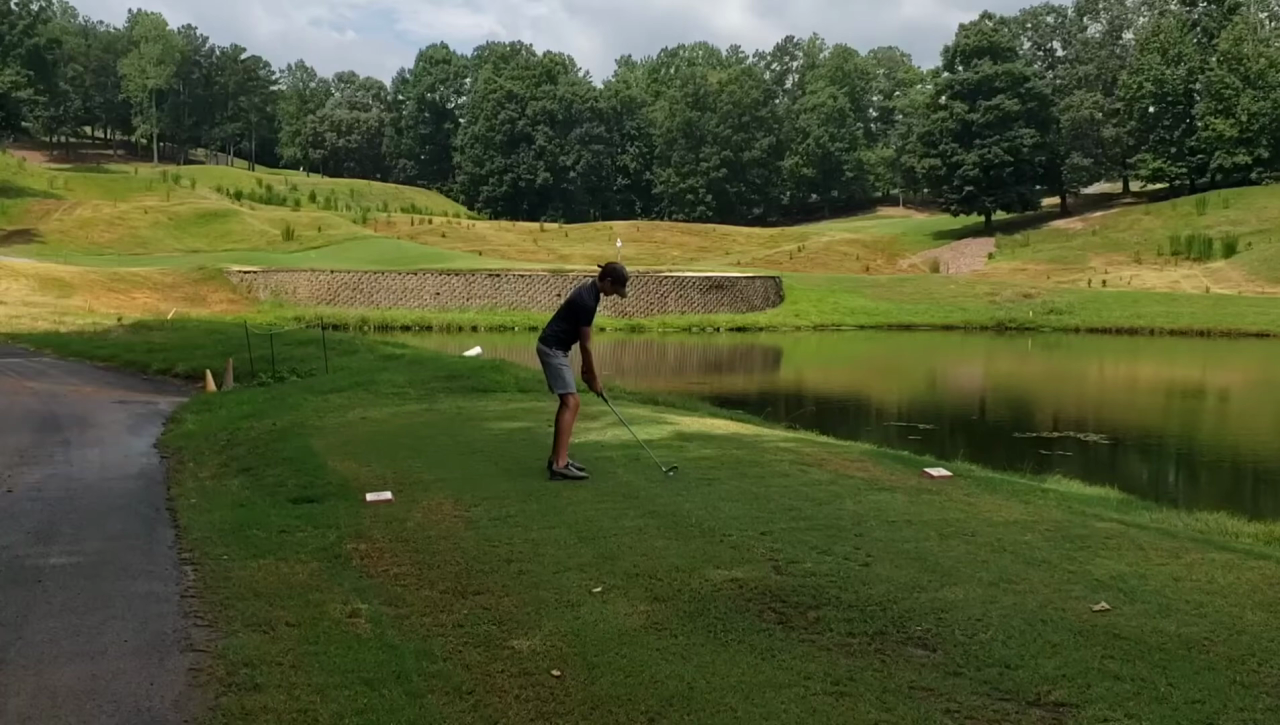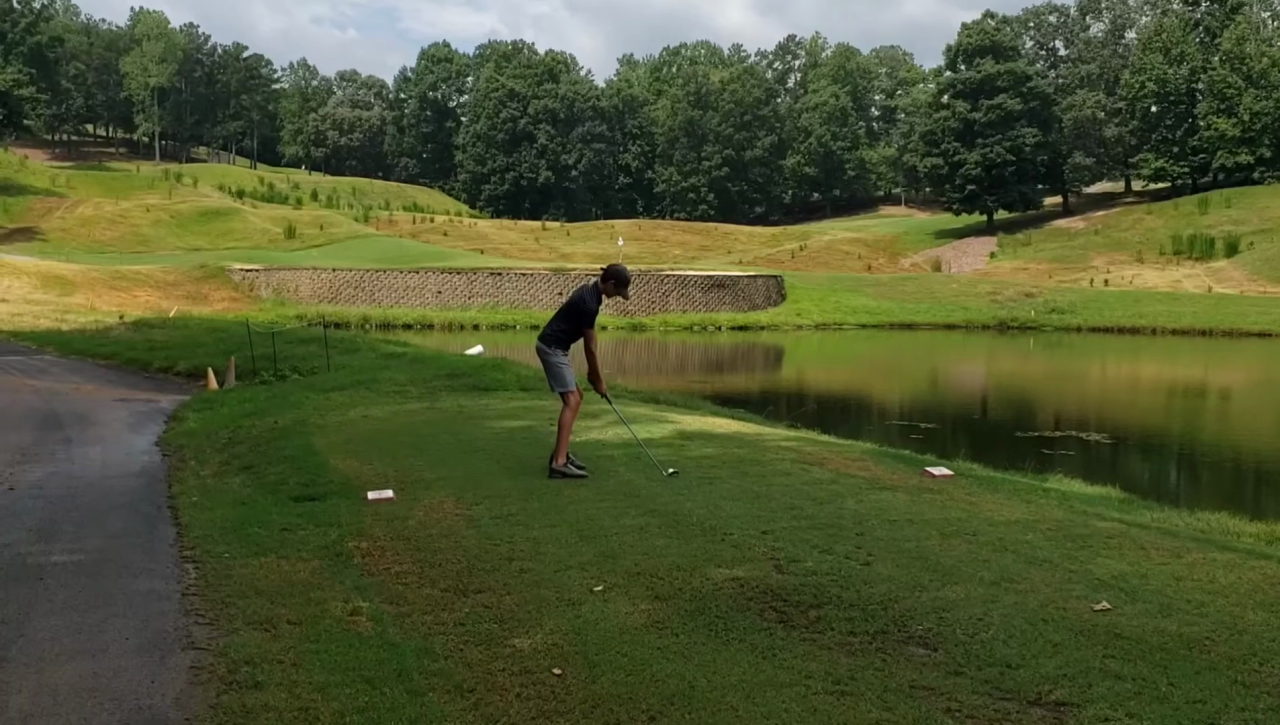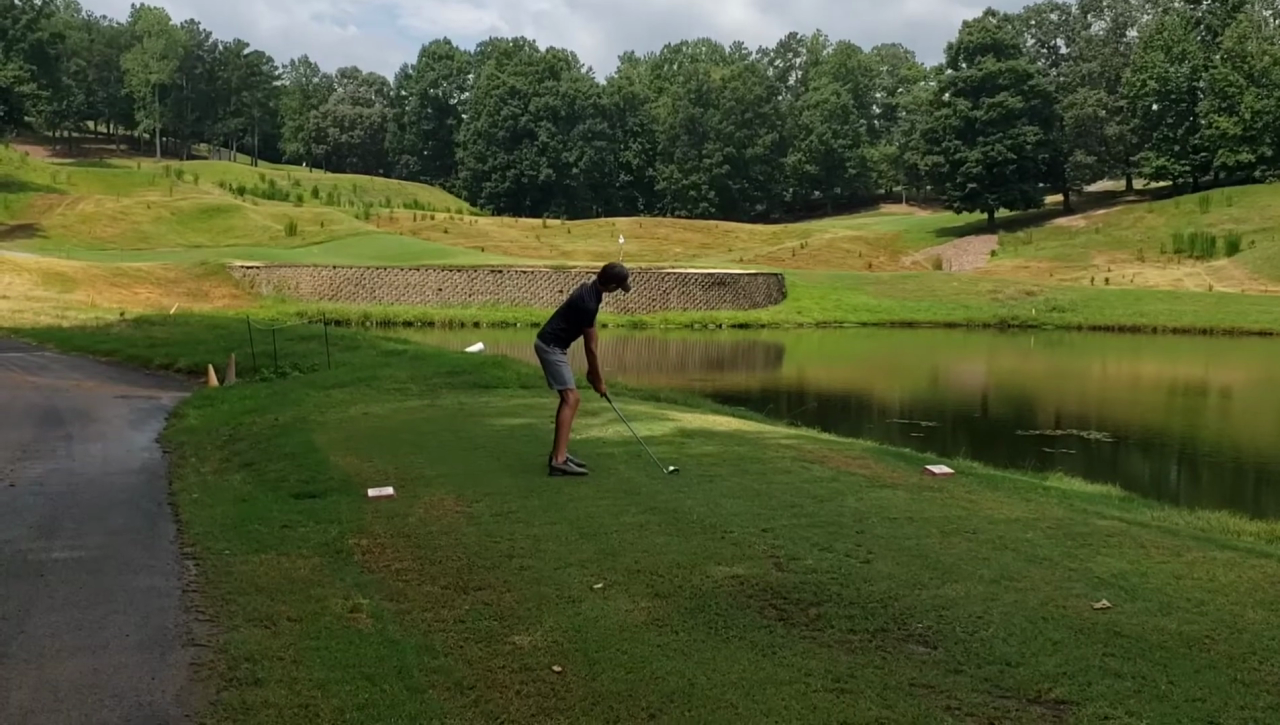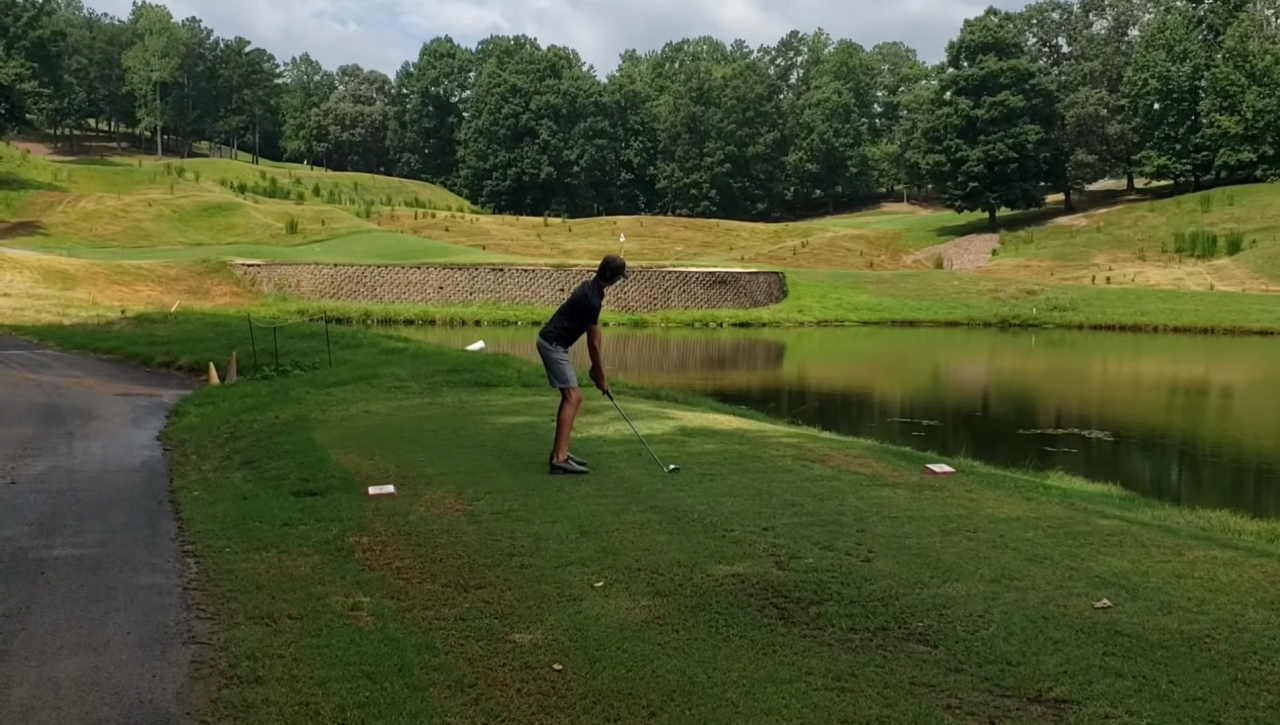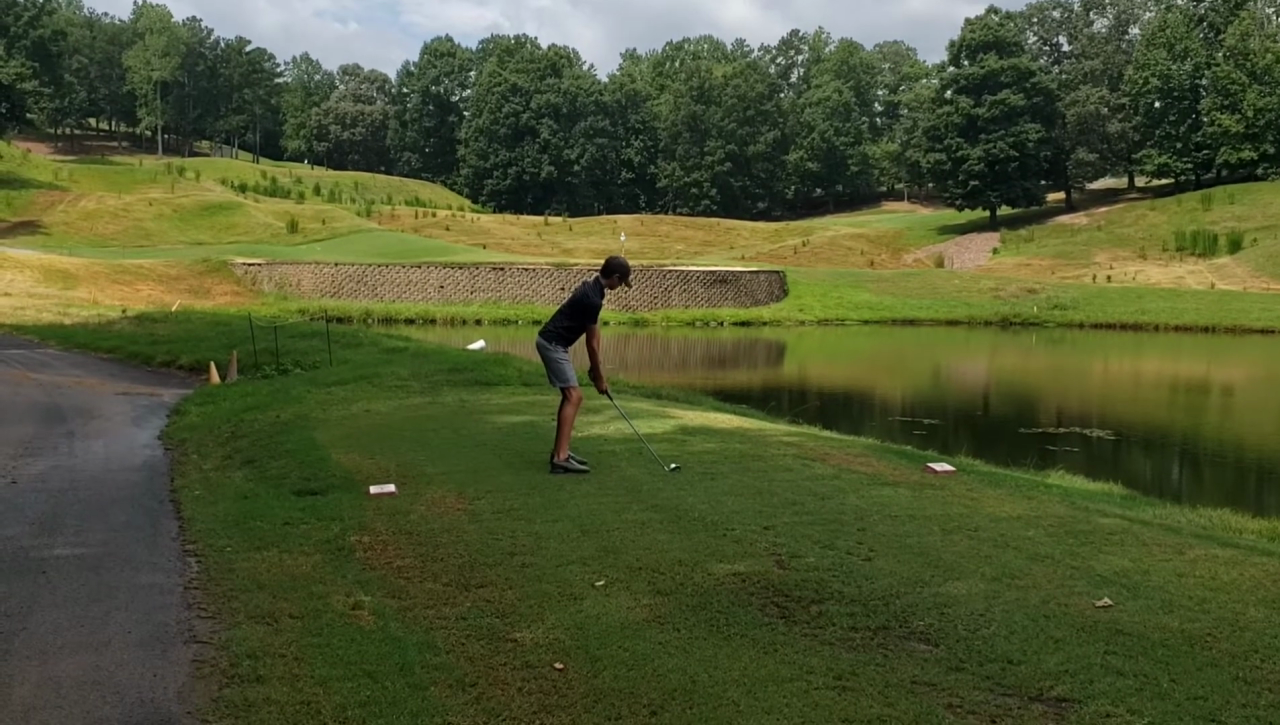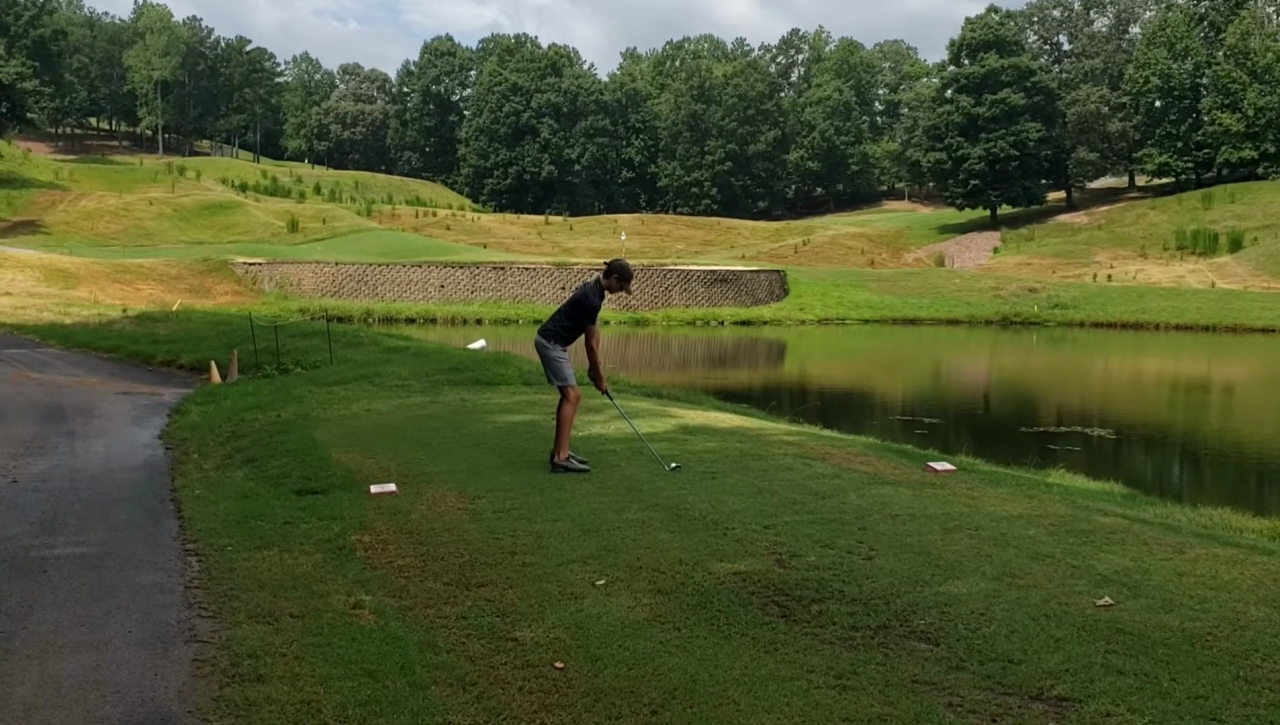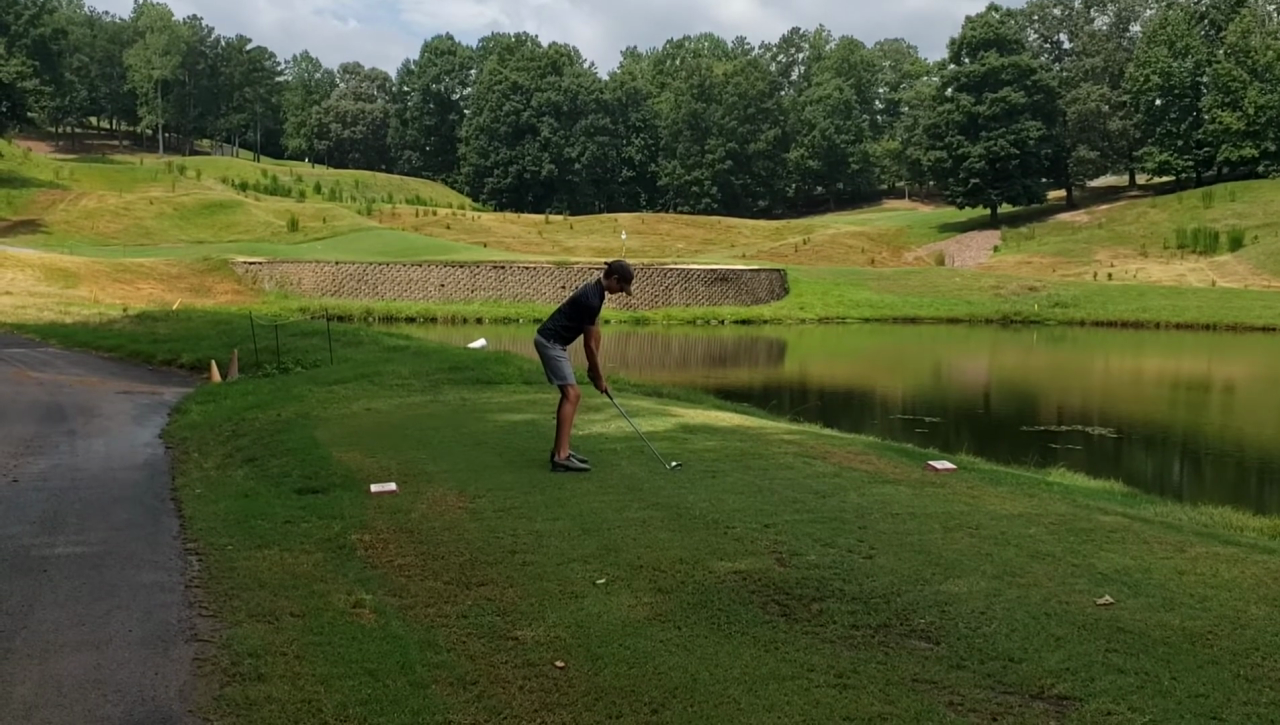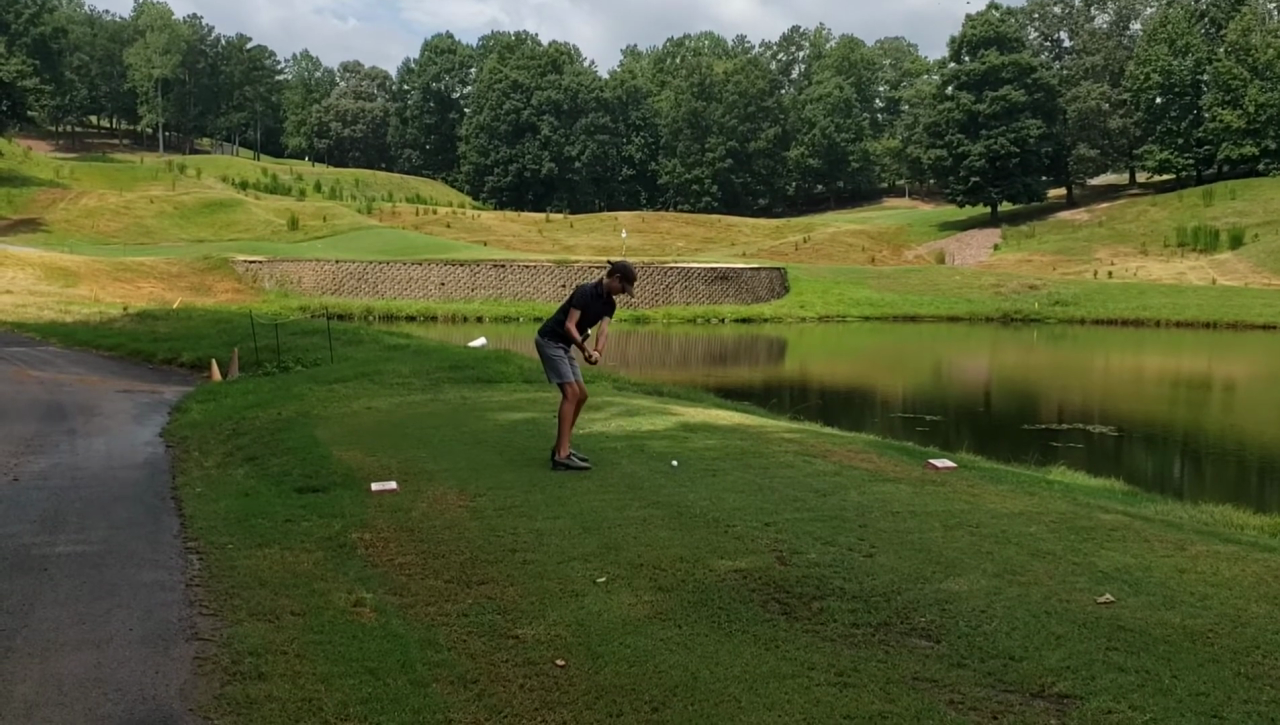
dt=0.5s
person 1, frame 1
left shoulder: (587, 291)
right shoulder: (586, 301)
left elbow: (584, 339)
right elbow: (585, 344)
left wrist: (585, 366)
right wrist: (594, 377)
left hip: (555, 348)
right hip: (553, 349)
left knee: (567, 402)
right knee: (572, 402)
left ankle: (557, 457)
right ankle: (560, 465)
person 1, frame 2
left shoulder: (590, 291)
right shoulder: (589, 303)
left elbow: (590, 339)
right elbow: (590, 346)
left wrist: (592, 371)
right wrist: (598, 379)
left hip: (555, 346)
right hip: (552, 348)
left knee: (575, 397)
right knee: (572, 400)
left ankle: (561, 453)
right ankle: (559, 463)
person 1, frame 3
left shoulder: (590, 290)
right shoulder: (587, 303)
left elbow: (591, 336)
right elbow: (590, 345)
left wrist: (592, 370)
right wrist: (598, 379)
left hip: (551, 344)
right hip: (551, 346)
left knee: (567, 398)
right knee: (571, 398)
left ankle: (558, 453)
right ankle: (559, 460)
person 1, frame 4
left shoulder: (591, 288)
right shoulder: (591, 300)
left elbow: (595, 334)
right elbow: (593, 343)
left wrist: (596, 368)
right wrist: (601, 376)
left hip: (552, 342)
right hip: (553, 345)
left knee: (569, 396)
right knee: (573, 397)
left ankle: (559, 451)
right ankle: (560, 459)
person 1, frame 5
left shoulder: (591, 287)
right shoulder: (592, 299)
left elbow: (594, 335)
right elbow: (591, 342)
left wrist: (596, 368)
right wrist: (599, 377)
left hip: (552, 342)
right hip: (553, 344)
left knee: (569, 395)
right knee: (574, 396)
left ankle: (560, 450)
right ankle: (560, 458)
person 1, frame 6
left shoulder: (593, 289)
right shoulder: (591, 299)
left elbow: (594, 333)
right elbow: (590, 342)
left wrist: (595, 367)
right wrist: (599, 376)
left hip: (552, 342)
right hip: (551, 343)
left knee: (568, 395)
right knee: (572, 395)
left ankle: (560, 450)
right ankle: (561, 457)
person 1, frame 7
left shoulder: (595, 292)
right shoulder: (591, 299)
left elbow: (596, 331)
right elbow: (589, 343)
left wrist: (594, 368)
right wrist: (599, 376)
left hip: (553, 342)
right hip: (550, 342)
left knee: (568, 394)
right knee: (572, 394)
left ankle: (560, 449)
right ankle: (561, 456)
person 1, frame 8
left shoulder: (609, 303)
right shoulder: (586, 291)
left elbow: (603, 330)
right elbow: (569, 325)
left wrist: (598, 352)
right wrist: (584, 349)
left hip: (562, 345)
right hip: (550, 341)
left knee: (581, 395)
right knee: (571, 393)
left ankle: (561, 447)
right ankle: (562, 456)
